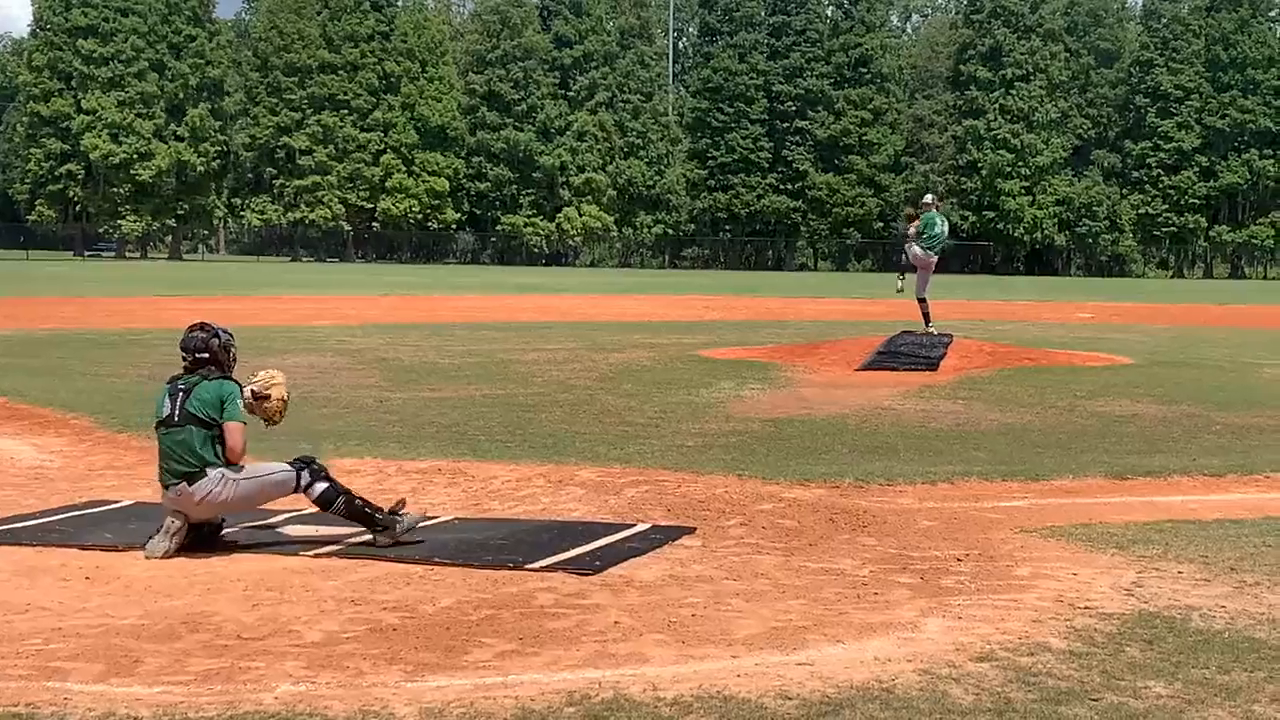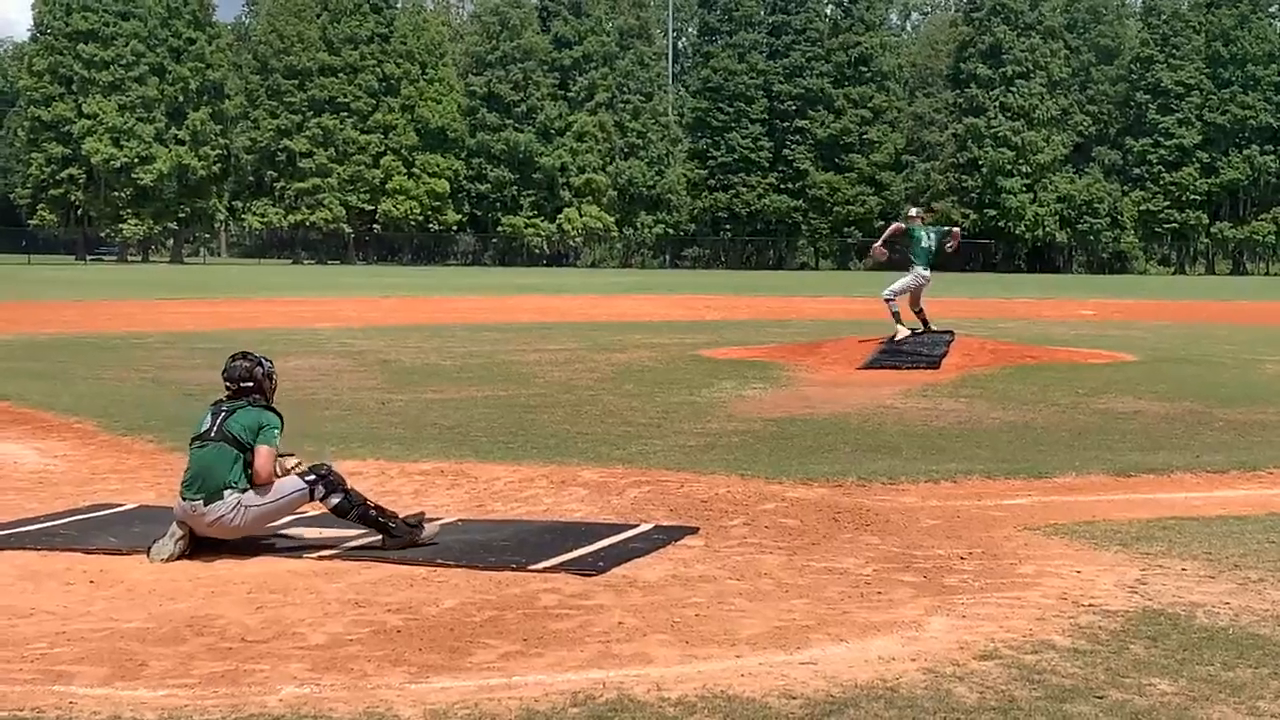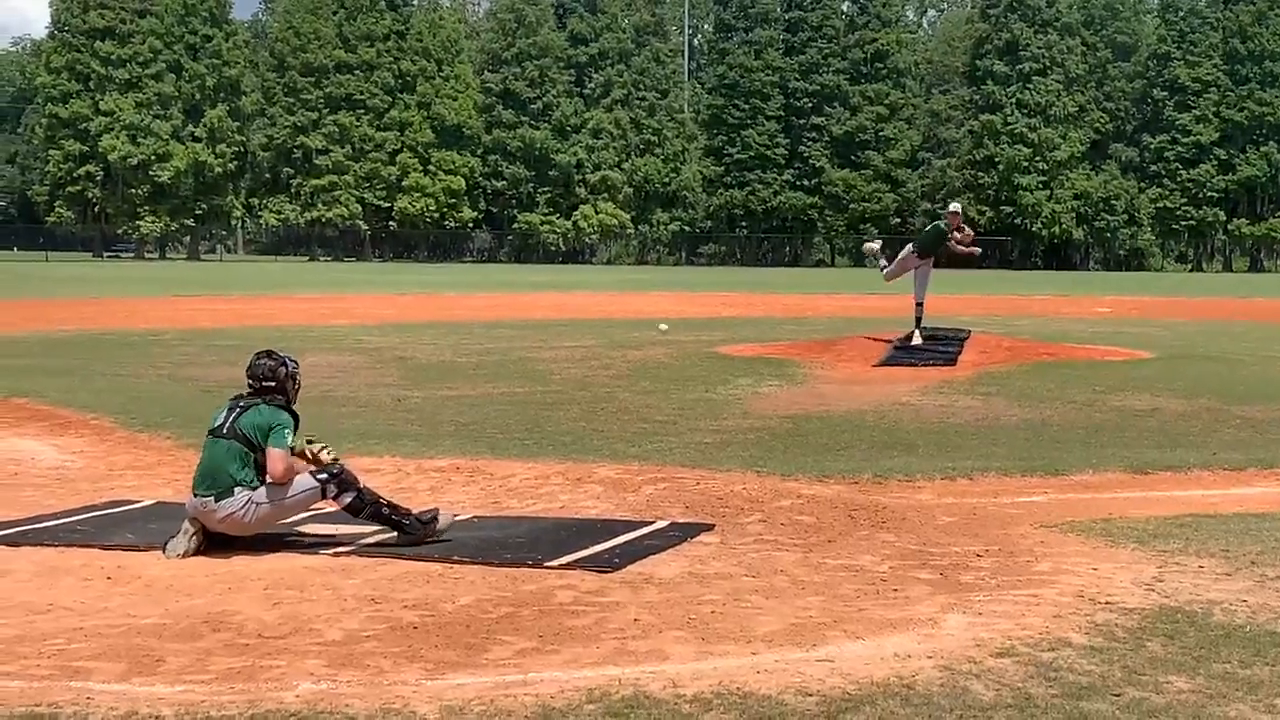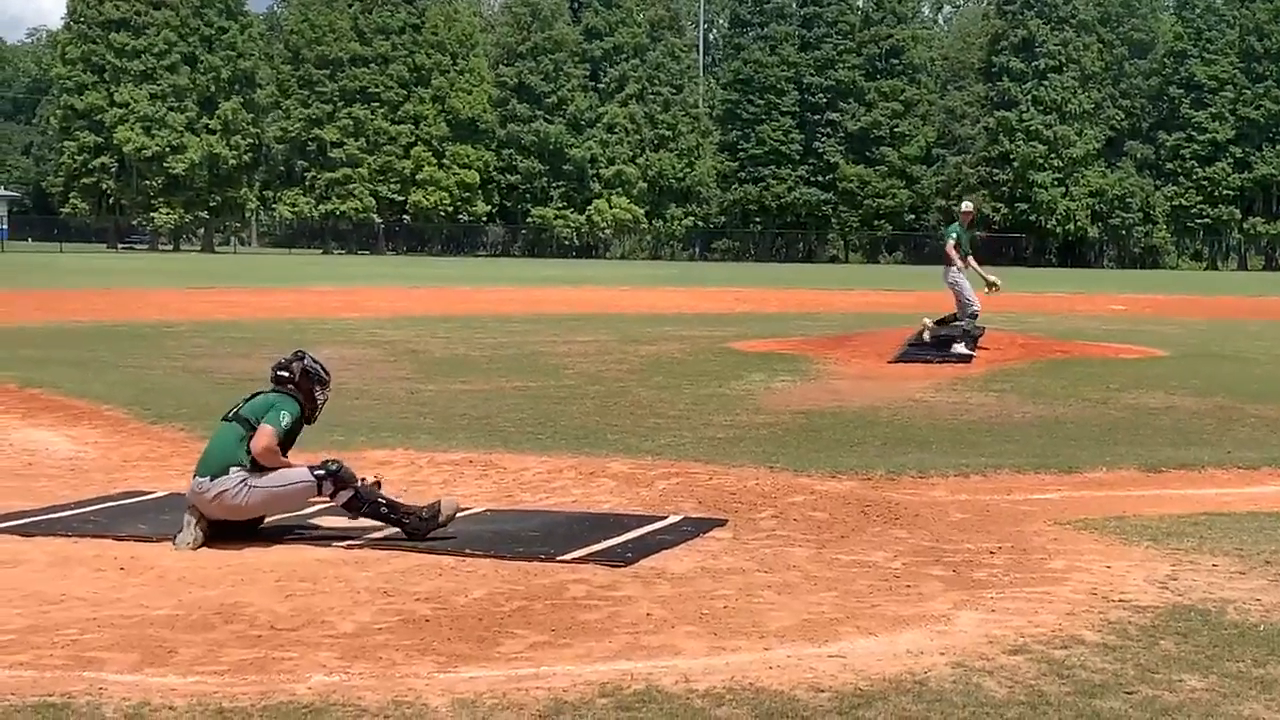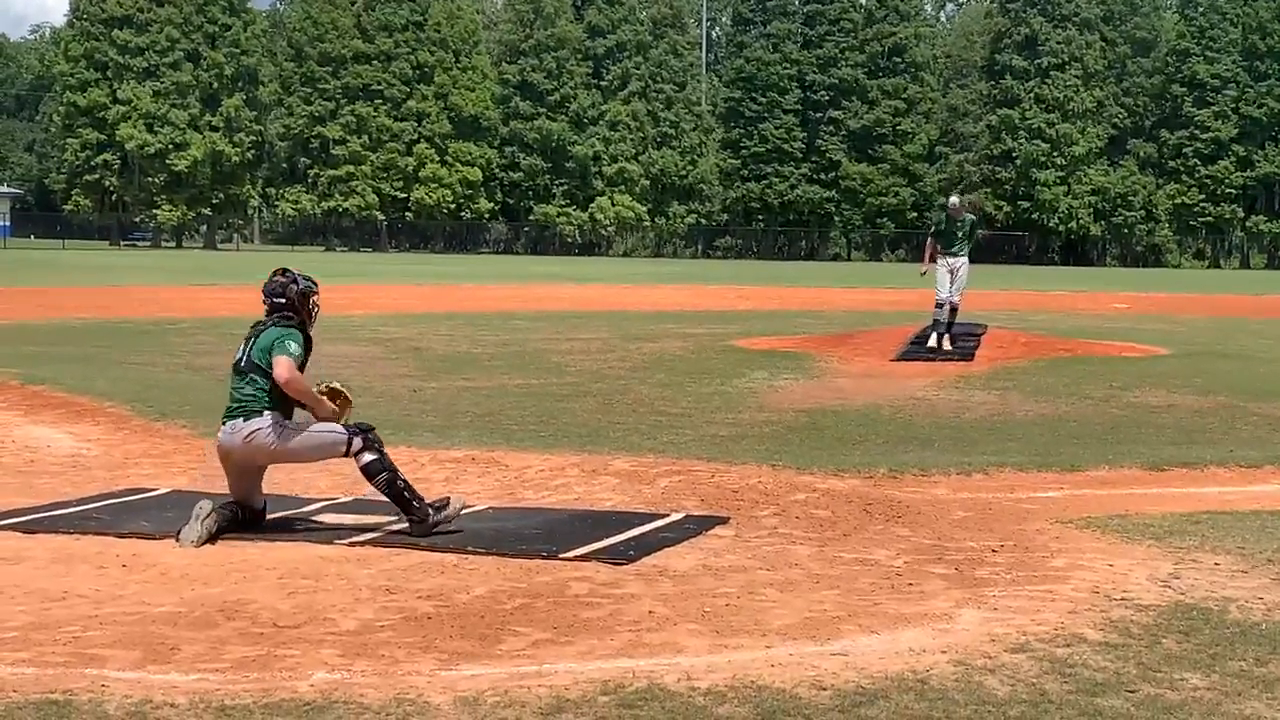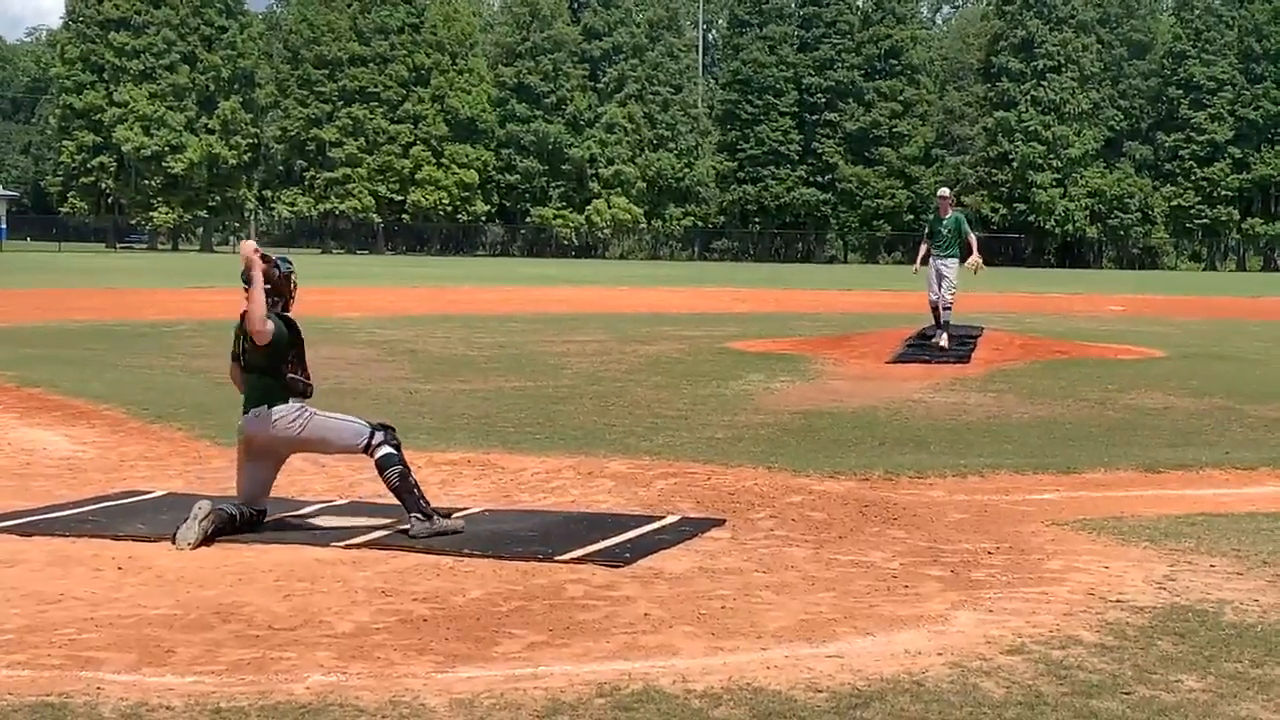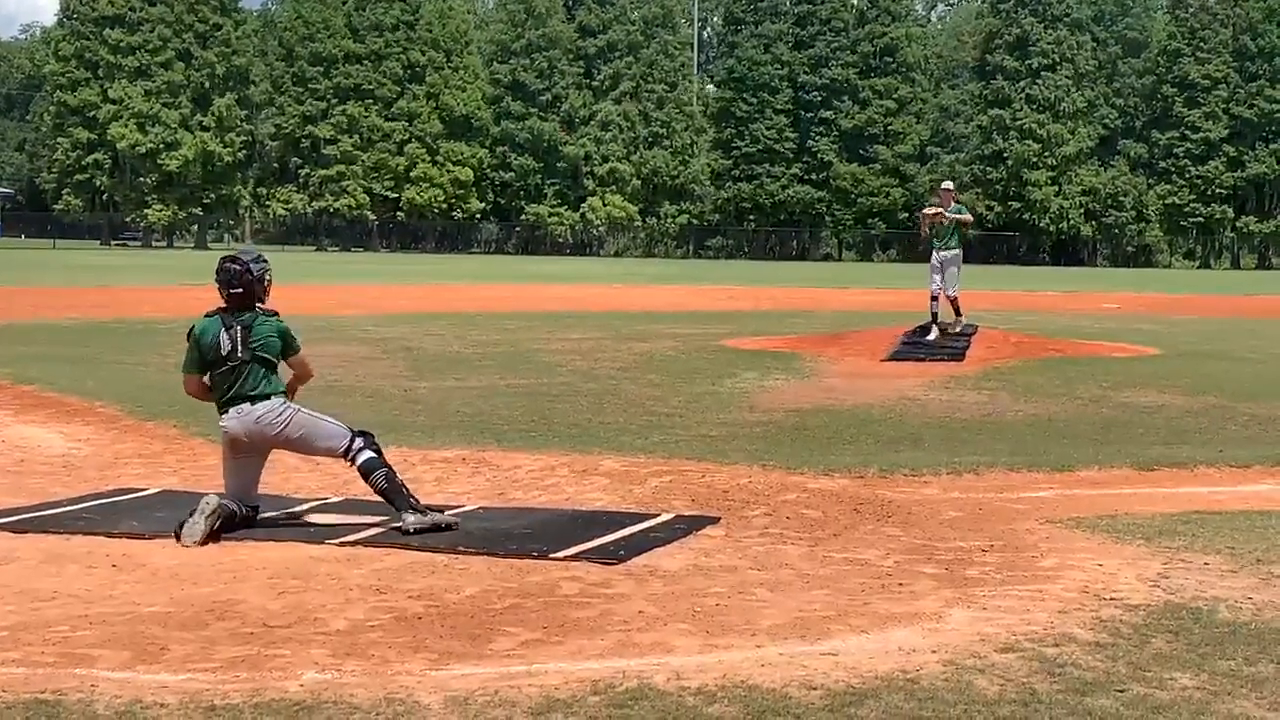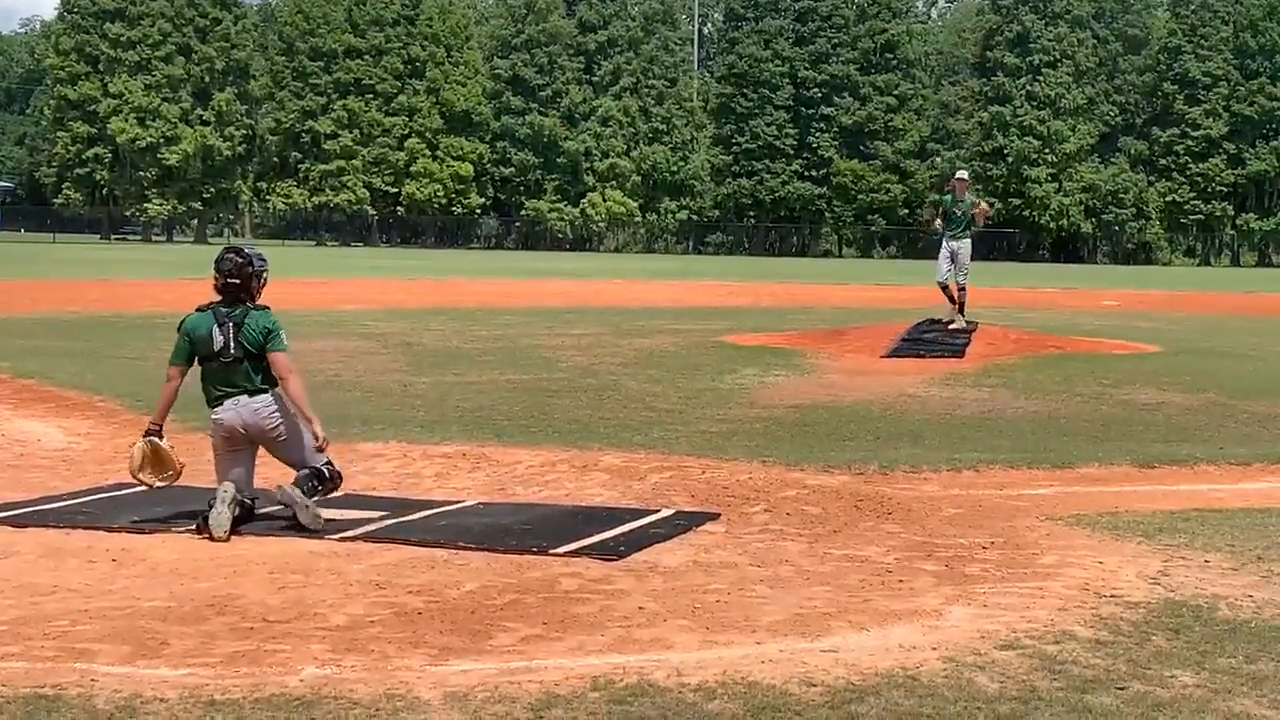
dt=0.5s
person 1, frame 1
left shoulder: (169, 390)
right shoulder: (223, 386)
right elbow: (235, 450)
left hip: (174, 498)
right hip: (210, 489)
left knee: (209, 525)
right knee: (305, 471)
left ankle: (180, 527)
right ankle: (382, 524)
person 1, frame 2
left shoulder: (213, 412)
right shoulder: (265, 416)
right elbow: (263, 473)
left wrist: (277, 463)
right wrist: (280, 472)
left hip: (190, 511)
right hip: (225, 513)
right knee: (321, 478)
left ankle: (184, 531)
right ankle: (395, 529)
person 1, frame 3
left shoulder: (233, 407)
right shoulder: (279, 416)
right elbow: (279, 472)
left wrist: (300, 452)
right wrist: (299, 467)
left hip: (201, 506)
right hip: (236, 510)
right knee: (334, 478)
left ankle: (200, 528)
right ankle: (410, 525)
person 1, frame 4
left shoulder: (261, 401)
right shoulder: (288, 405)
right elbow: (261, 449)
right wrist: (292, 469)
left hip: (202, 491)
right hip: (230, 488)
left knee: (252, 516)
right knee: (334, 474)
left ankle: (206, 523)
right ankle: (414, 521)
person 1, frame 5
left shoulder: (258, 335)
right shoulder: (288, 333)
right elbow: (285, 376)
left wrist: (306, 401)
right wrist: (319, 404)
left hip: (228, 438)
right hip: (261, 430)
left knee: (251, 512)
right knee: (361, 438)
left ankle: (215, 518)
right ankle: (420, 514)
person 1, frame 6
left shoulder: (242, 329)
right shoulder: (275, 324)
left elbow: (237, 376)
right elbow: (259, 331)
right wrist: (256, 269)
left hip: (252, 426)
right hip: (290, 417)
left knee: (250, 511)
right knee: (381, 438)
left ankle: (212, 519)
right ankle: (421, 516)
person 1, frame 7
left shoulder: (202, 329)
right shoulder: (272, 324)
left elbow: (192, 387)
right elbow: (305, 371)
right wrist: (291, 386)
left hip: (232, 425)
right hip: (274, 412)
left knee: (244, 508)
right knee: (359, 443)
left ankle: (217, 513)
right ankle: (411, 511)
person 1, frame 8
left shoulder: (194, 323)
right shoulder: (264, 320)
left elbow: (174, 379)
right elbow: (286, 376)
left wrist: (155, 426)
right wrist: (313, 421)
left hip: (225, 417)
right hip: (266, 407)
left knee: (242, 502)
right knee: (325, 475)
left ankle: (230, 503)
right ankle: (298, 492)
